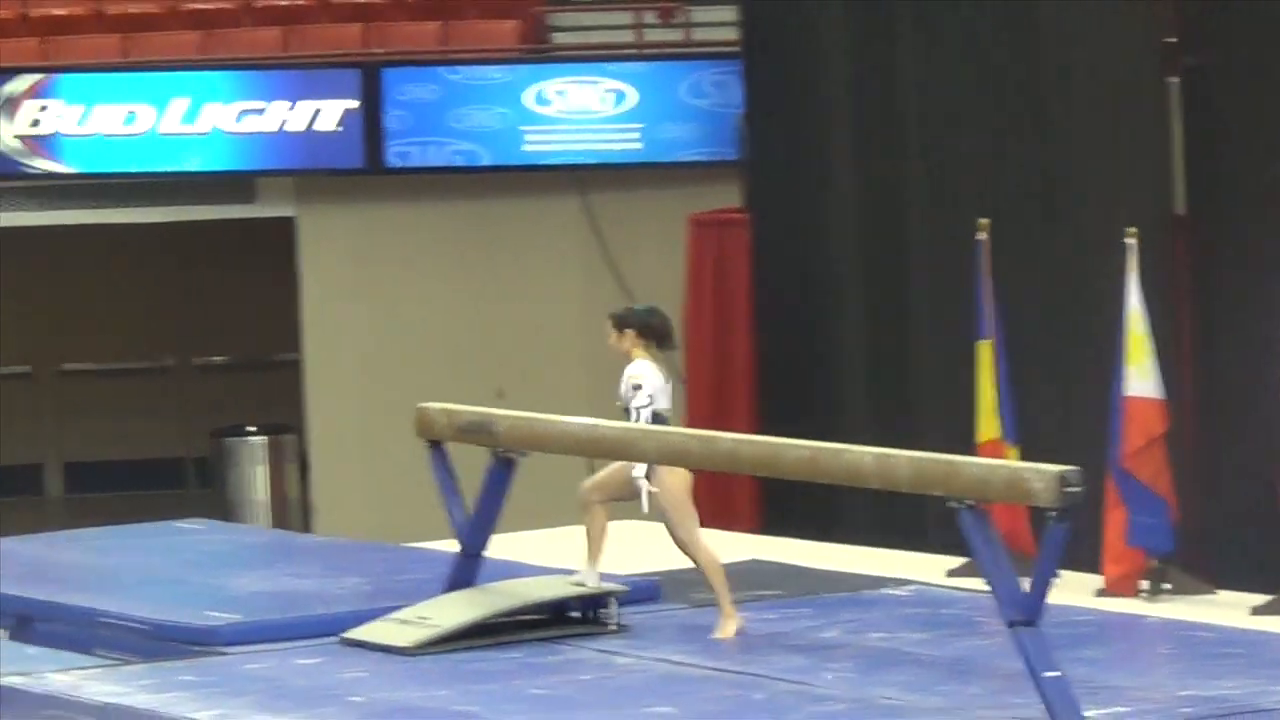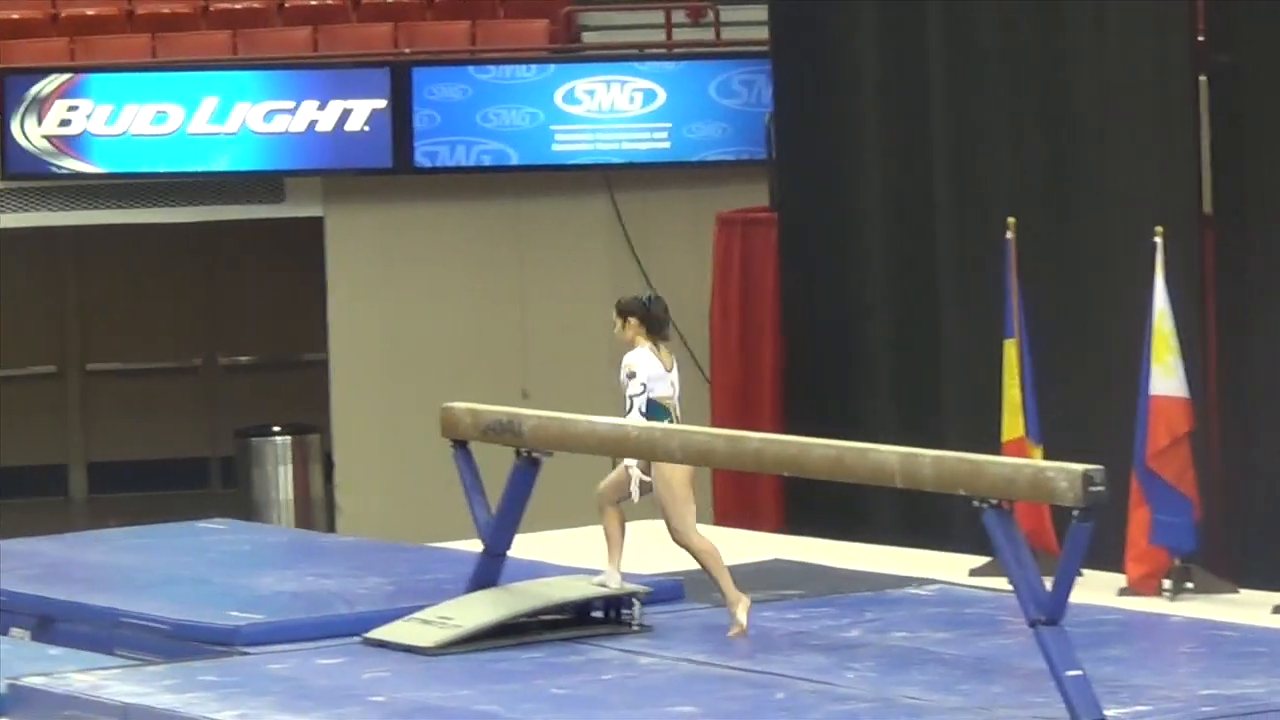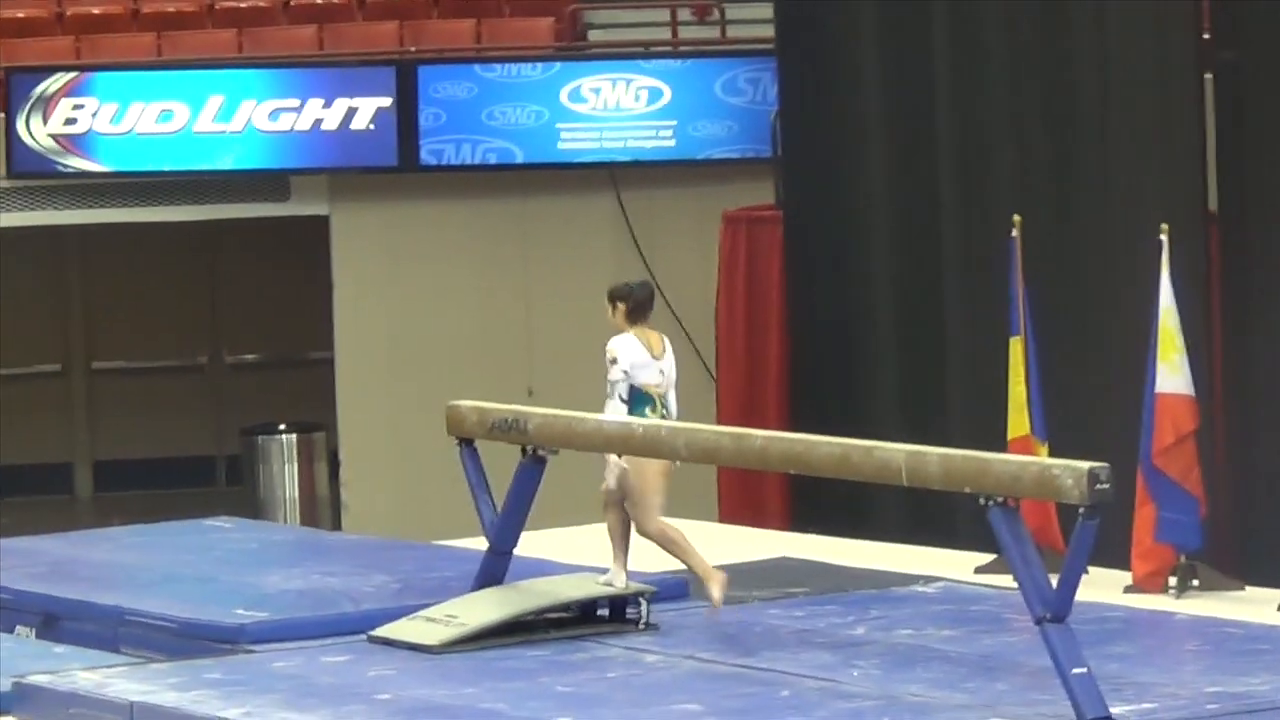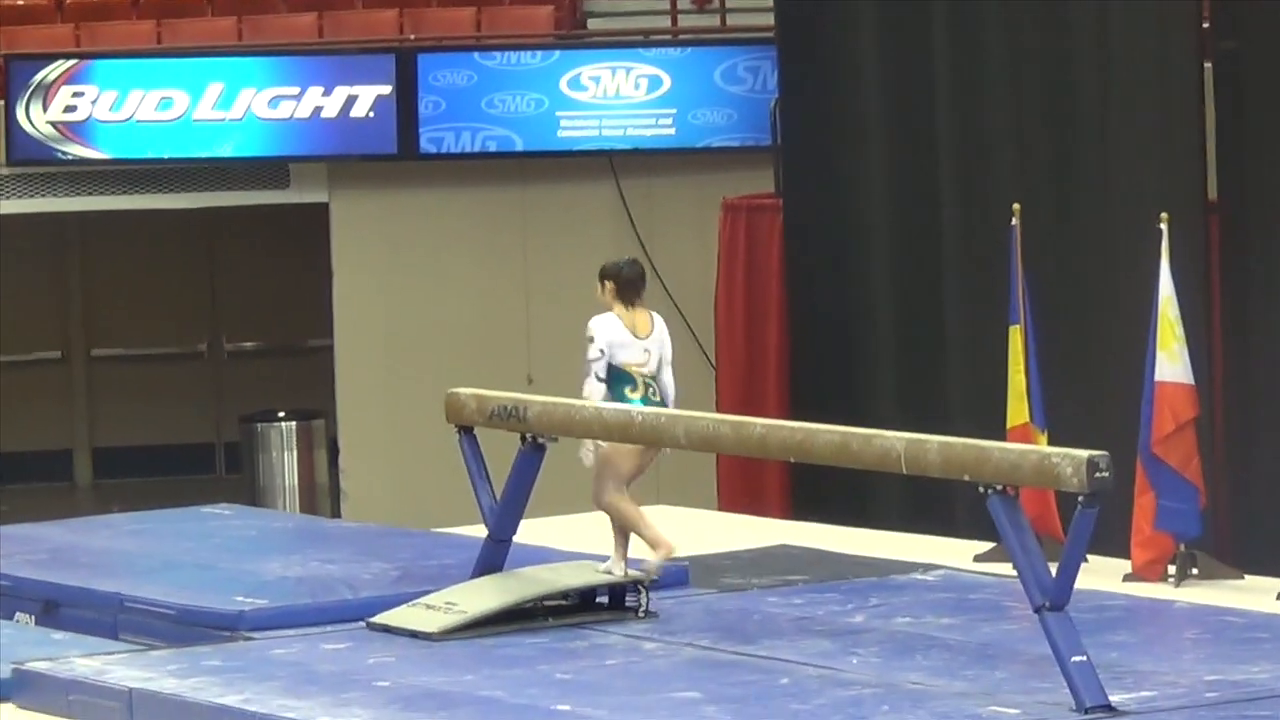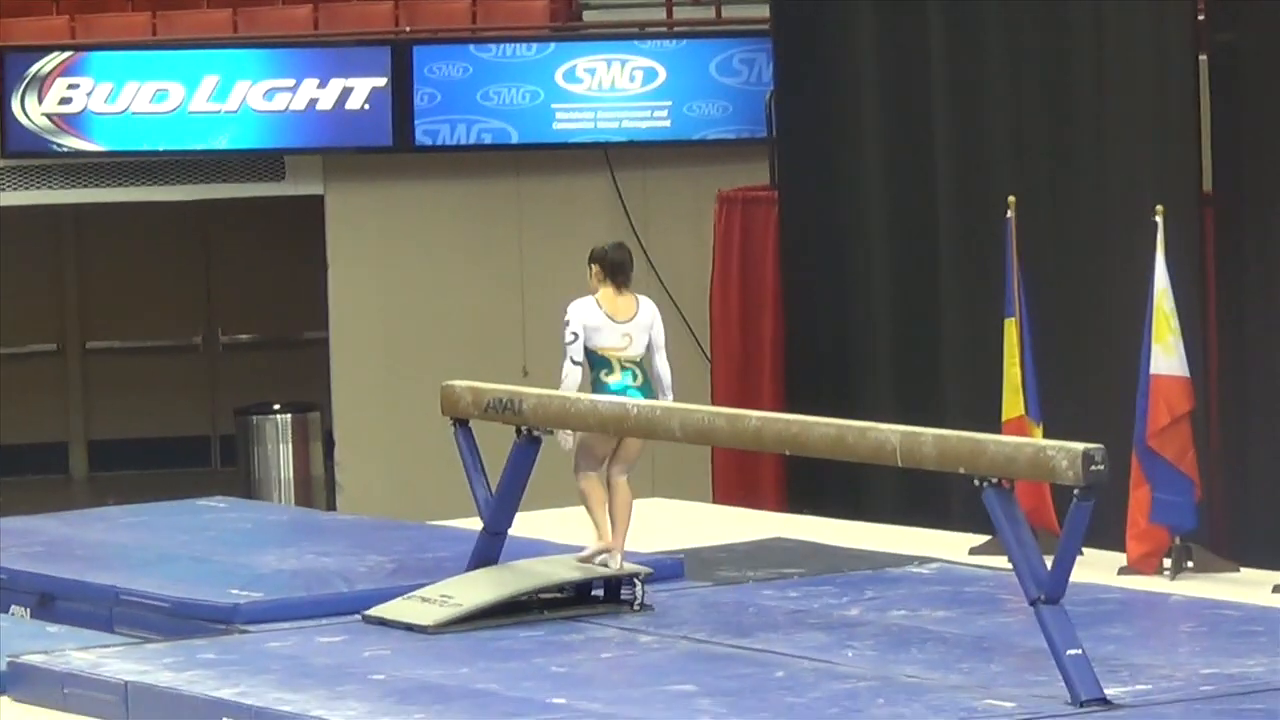
dt=0.1s
person 1, frame 1
left shoulder: (637, 372)
right shoulder: (647, 367)
left elbow: (641, 426)
left wrist: (639, 476)
left hip: (664, 462)
left knee: (690, 542)
right knee: (591, 492)
left ankle: (729, 614)
right ankle: (592, 571)
person 1, frame 2
left shoulder: (635, 359)
right shoulder: (663, 355)
left elbow: (634, 414)
left wrist: (630, 464)
left knee: (685, 533)
right knee: (607, 494)
left ankle: (735, 598)
right ankle: (614, 573)
person 1, frame 3
left shoulder: (620, 346)
right shoulder: (663, 342)
left elbow: (617, 401)
left wrist: (613, 454)
left knee: (649, 522)
right knee: (614, 497)
left ankle: (709, 575)
right ankle: (618, 571)
person 1, frame 4
left shoulder: (601, 325)
right shoulder: (657, 323)
left elbow: (595, 381)
right elbow: (666, 376)
left knee: (607, 494)
right knee: (618, 487)
left ankle: (659, 543)
right ankle: (619, 559)
person 1, frame 5
left shoulder: (580, 309)
right shoulder: (648, 307)
left elbow: (574, 365)
right elbow: (660, 360)
right wrist: (667, 401)
right hip: (642, 399)
left knee: (586, 470)
right knee: (618, 475)
left ankle: (604, 537)
right ankle: (615, 552)
